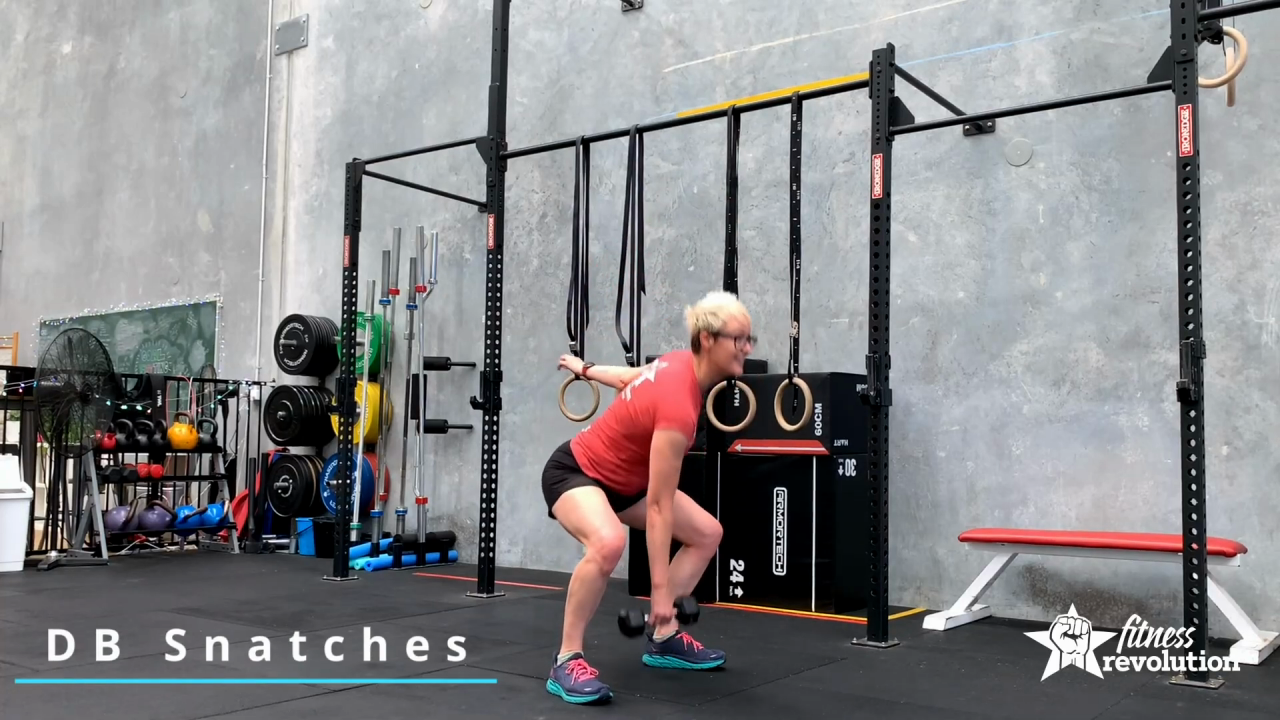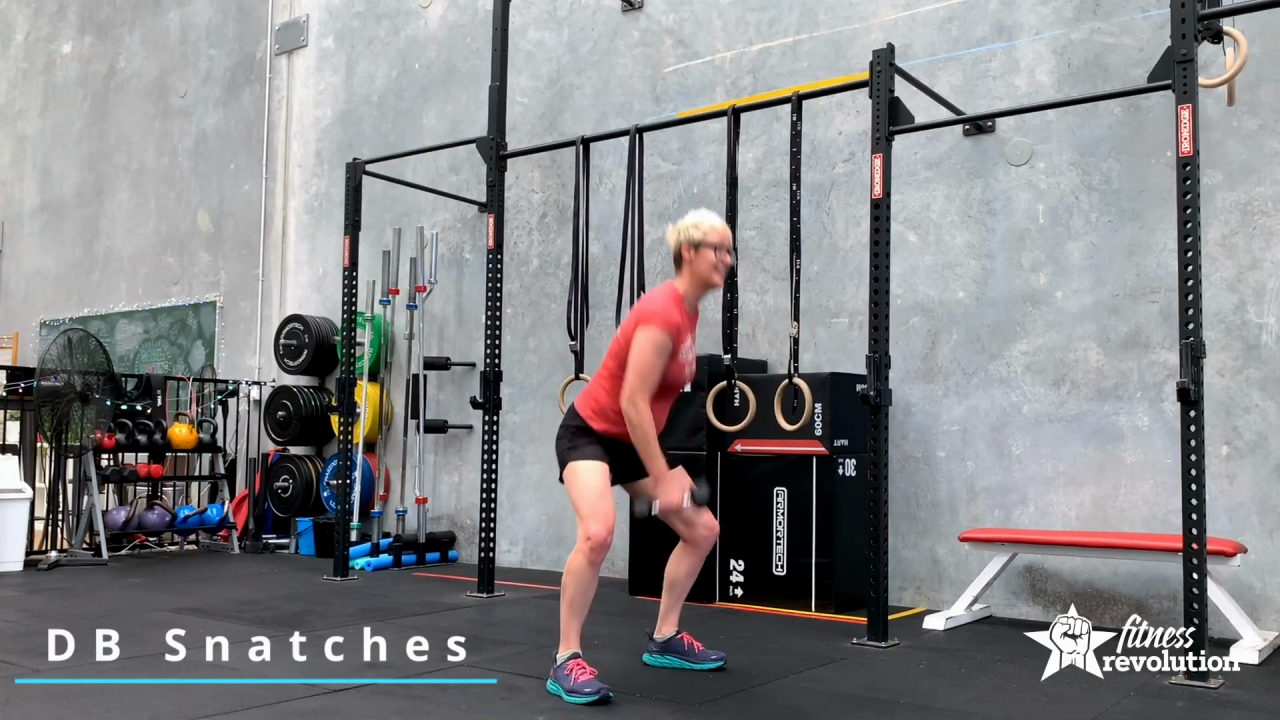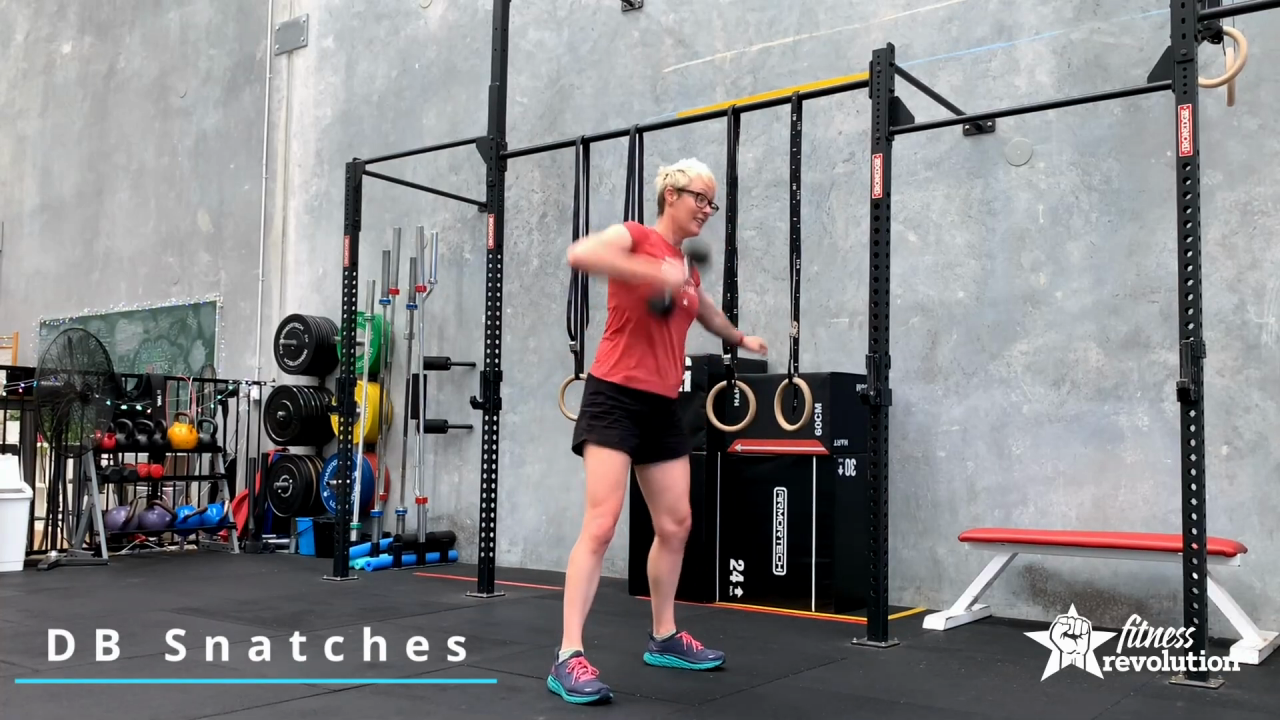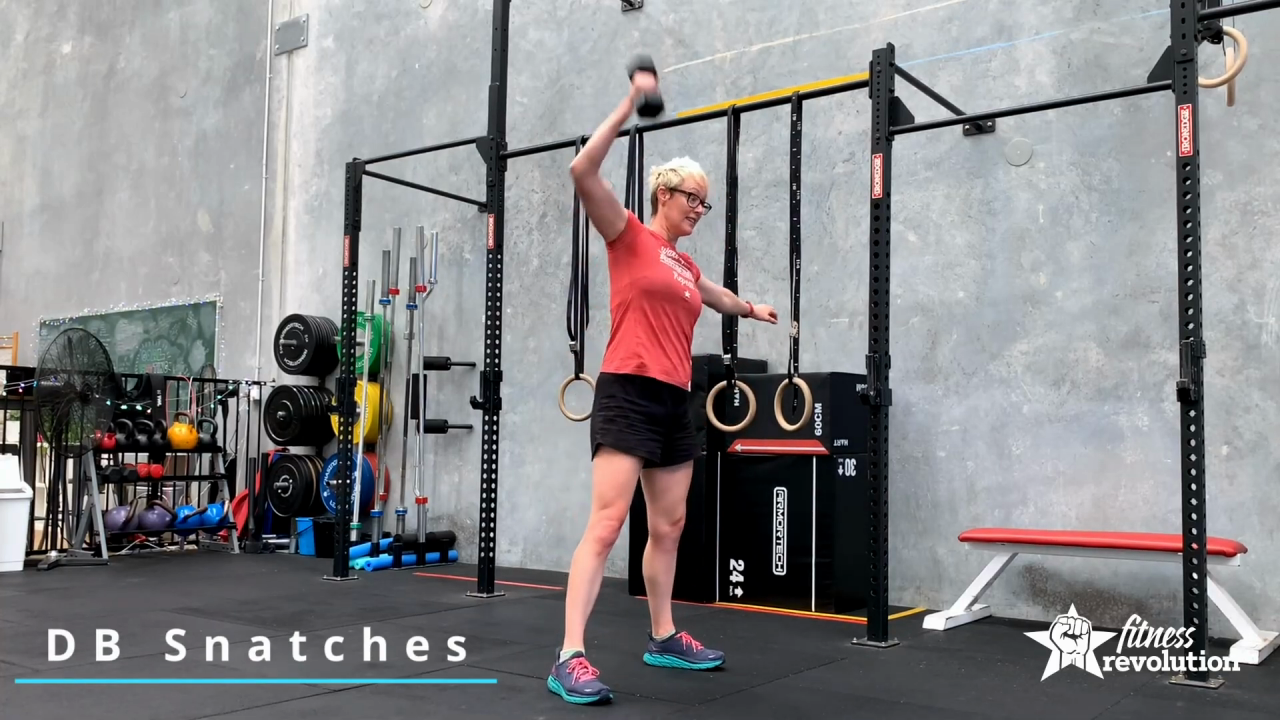
dt=0.2s
person 1, frame 1
left shoulder: (684, 363)
right shoulder: (678, 404)
left elbow: (629, 377)
right elbow: (660, 508)
left wrist: (584, 370)
right wrist: (660, 593)
left hip: (622, 478)
right hip: (573, 473)
left knee: (707, 533)
right knee: (608, 543)
left ankle: (663, 638)
right ankle: (567, 660)
person 1, frame 2
left shoulder: (682, 306)
right shoulder: (663, 312)
right elbow: (633, 405)
right wrist: (663, 481)
left hip: (631, 439)
right hip: (590, 434)
left knee: (704, 531)
right knee: (598, 532)
left ankle: (664, 638)
right ankle: (566, 659)
person 1, frame 3
left shoulder: (685, 262)
right shoulder: (635, 237)
left elbow: (702, 308)
right elbow: (577, 255)
left wrist: (740, 339)
right wrist: (650, 272)
left hip: (663, 407)
right hip: (613, 399)
left knee: (676, 526)
right knee: (601, 525)
left ankle: (664, 637)
right ankle: (568, 658)
person 1, frame 4
left shoulder: (684, 263)
right shoulder: (627, 236)
left elbow: (709, 293)
right elbow: (581, 171)
left wrist: (751, 308)
right wrist: (628, 107)
left hip: (674, 400)
right hip: (627, 394)
left knee: (668, 527)
right knee: (606, 526)
left ankle: (663, 636)
right ankle: (570, 657)
